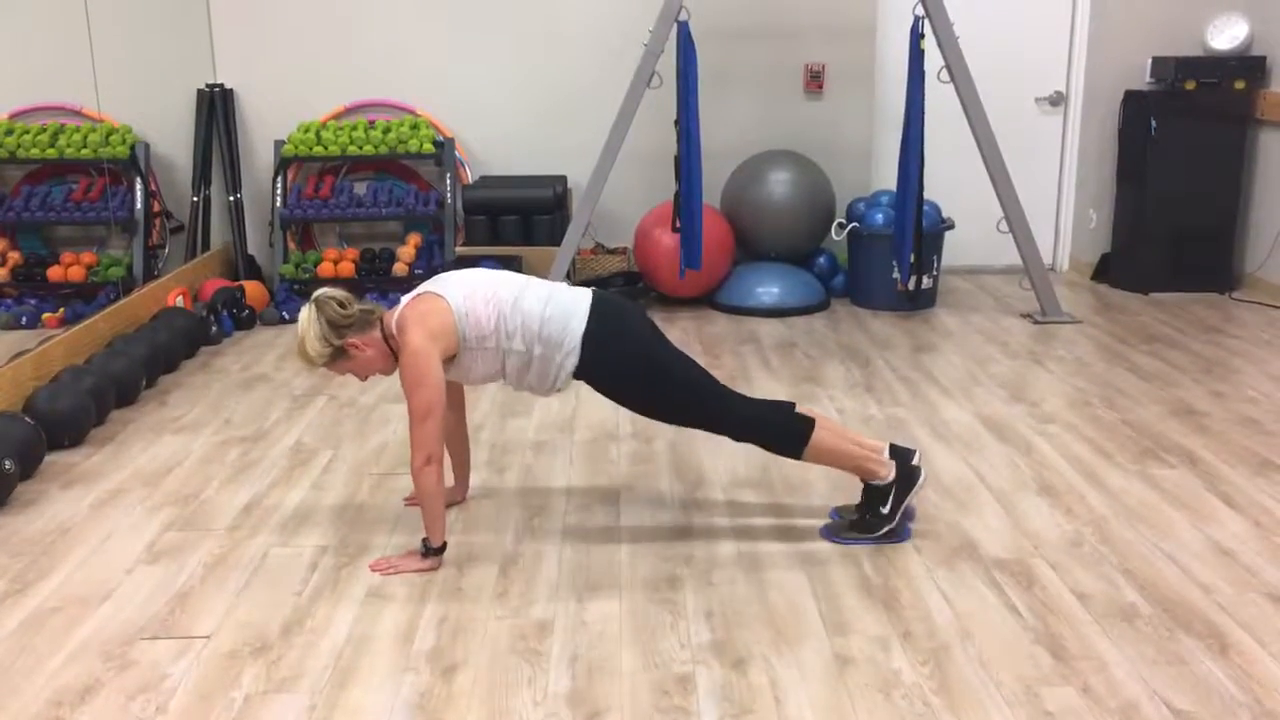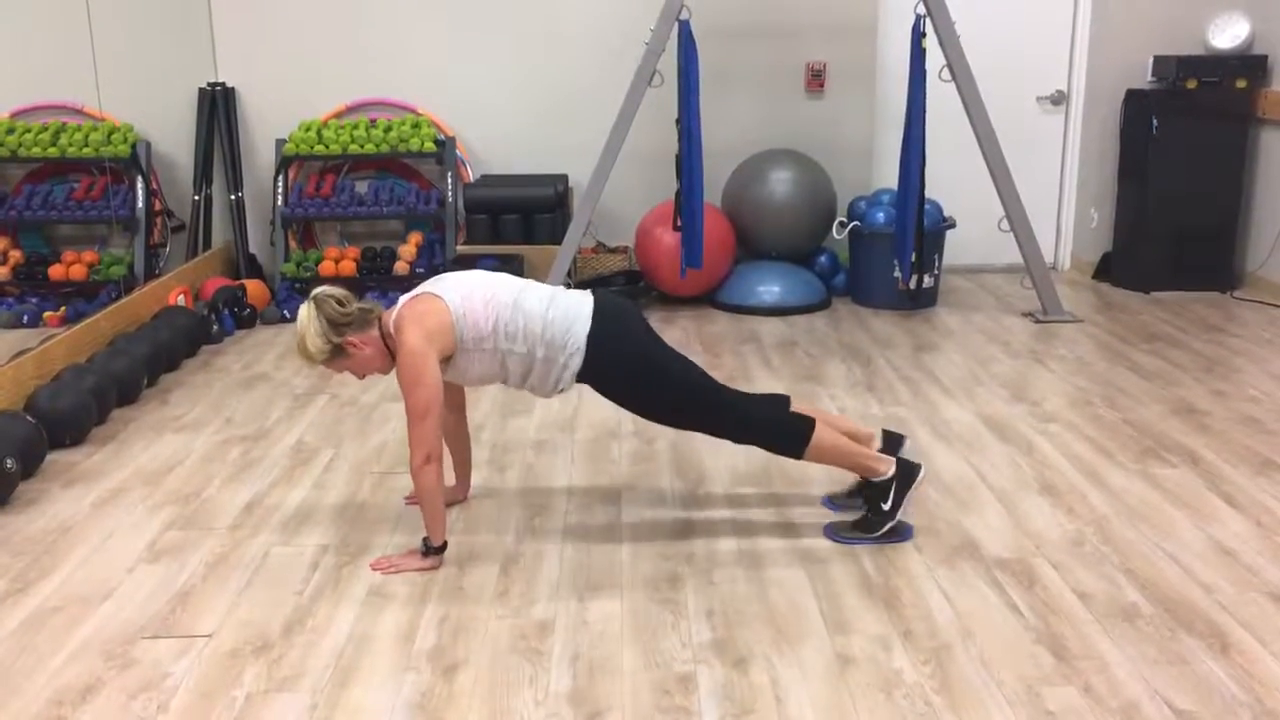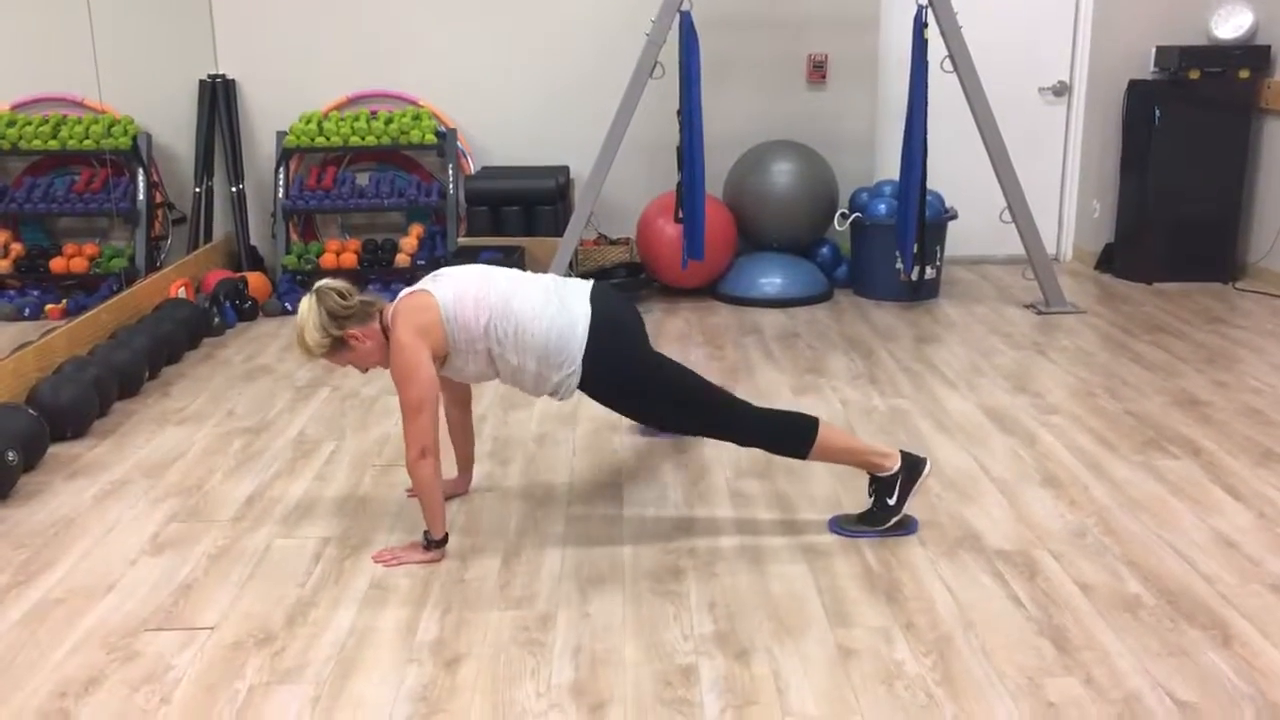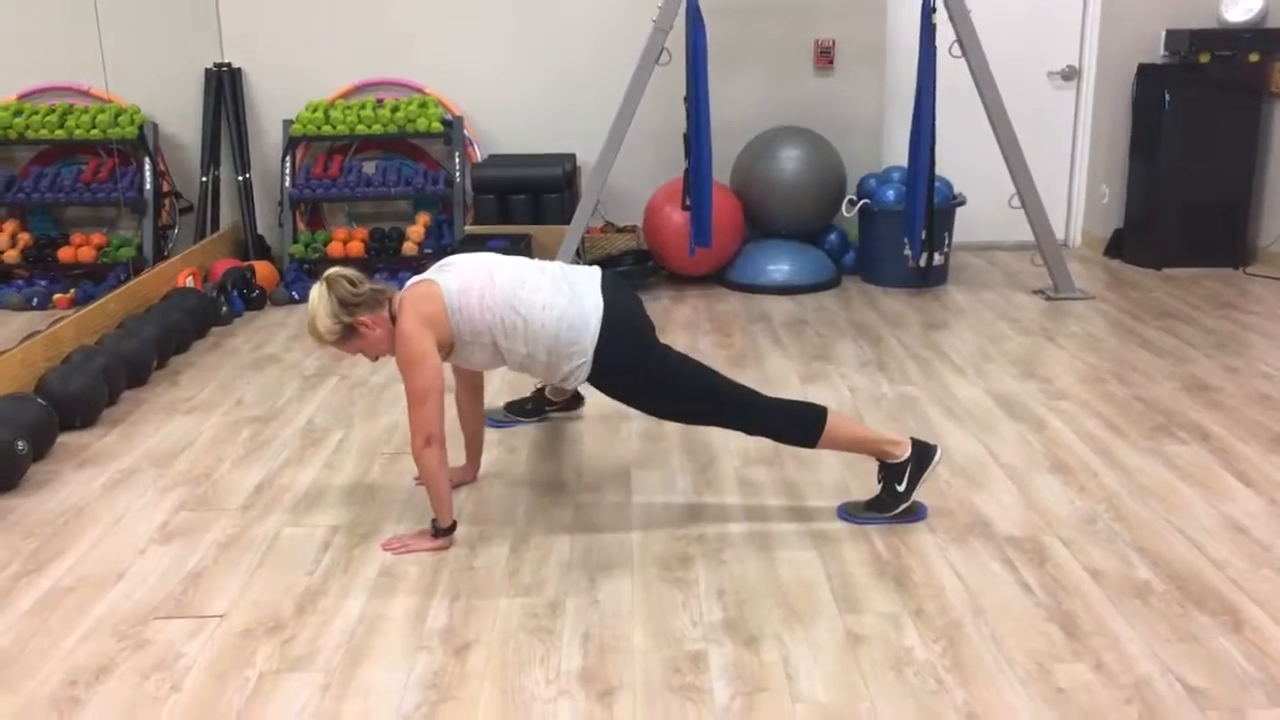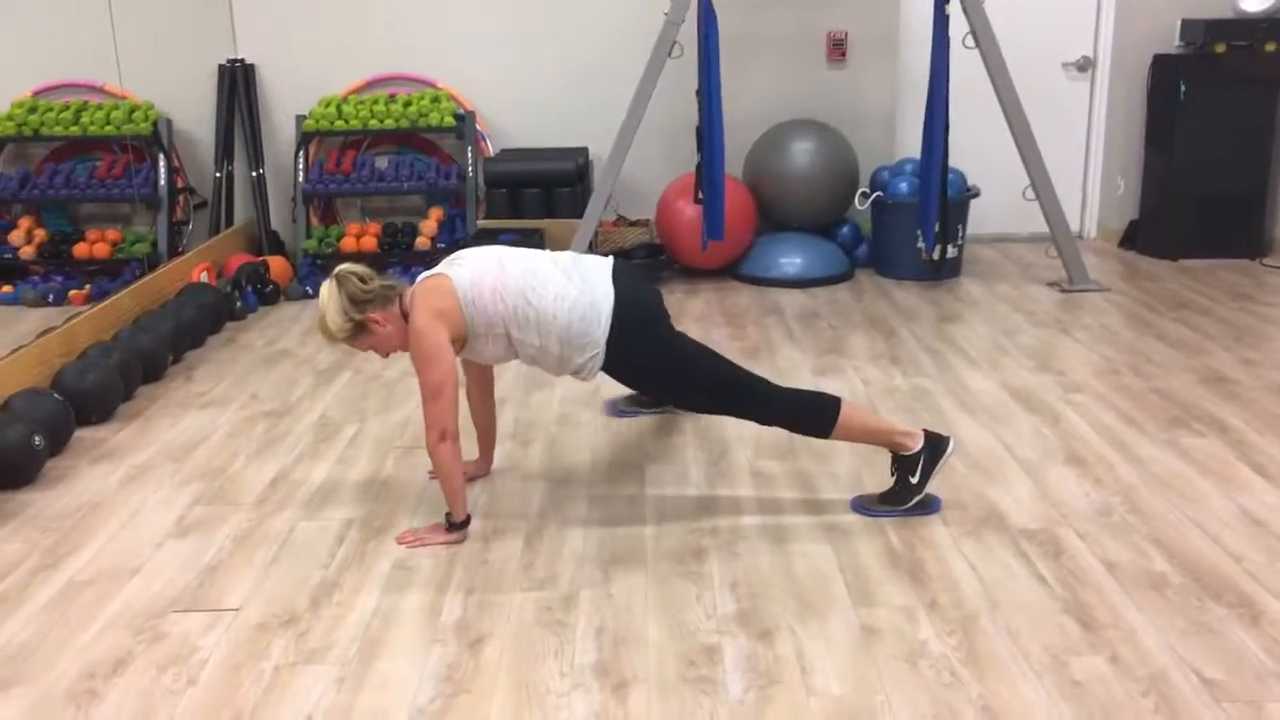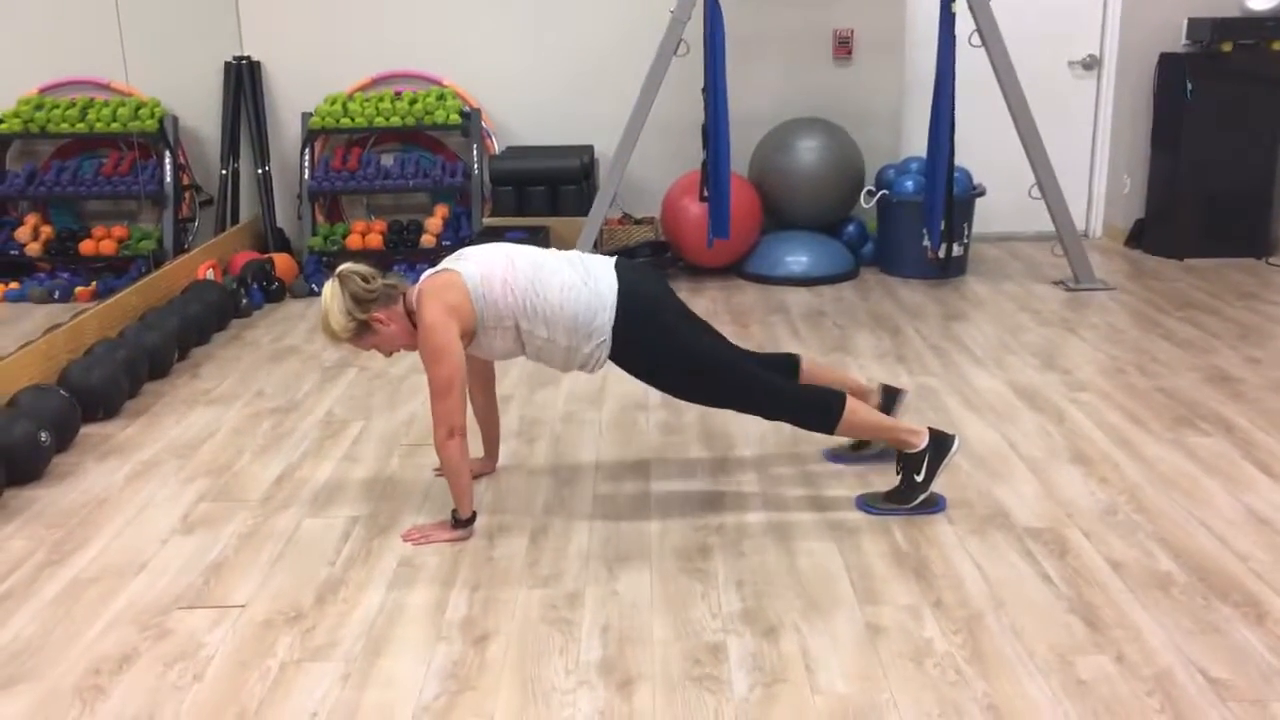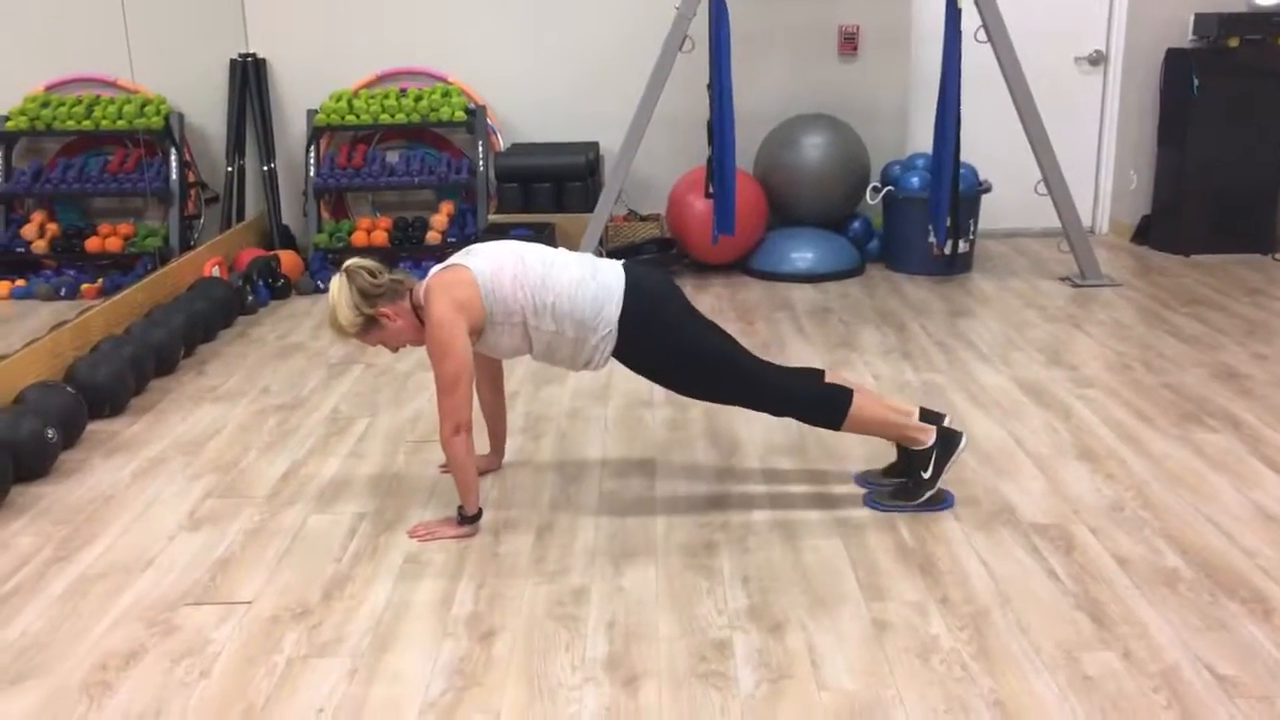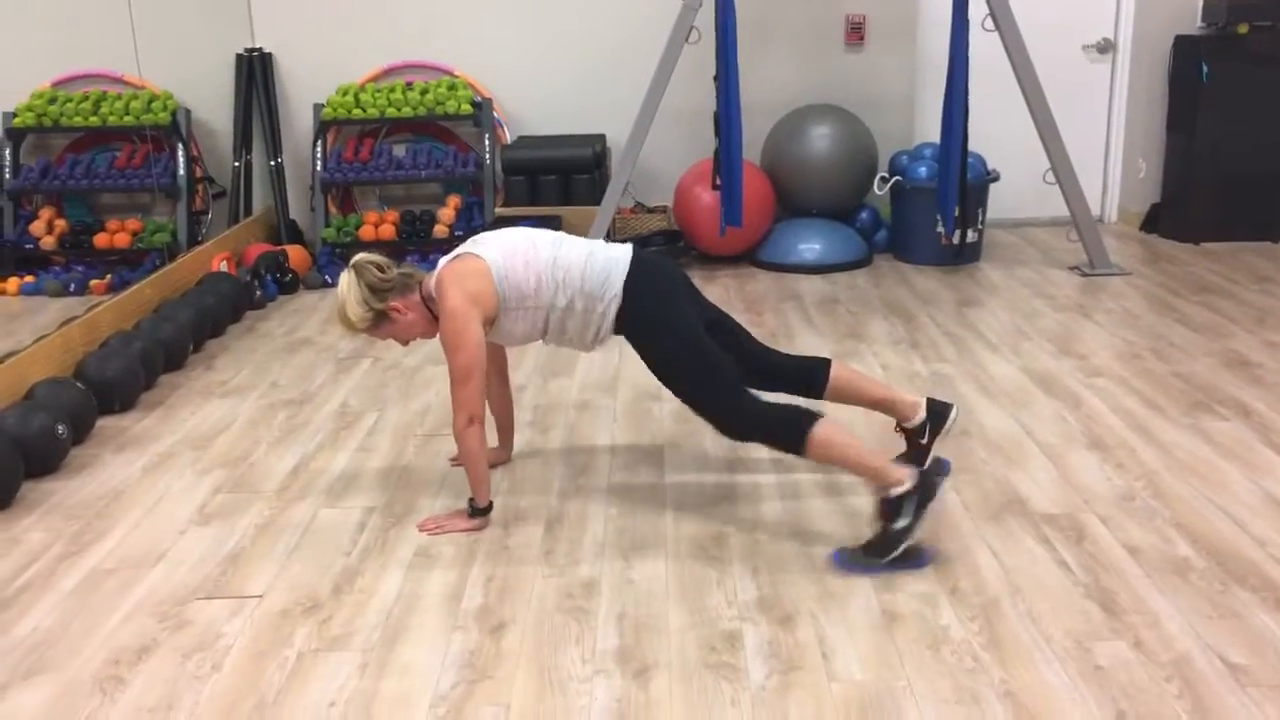
dt=0.3s
person 1, frame 1
left shoulder: (414, 337)
right shoulder: (419, 318)
left elbow: (424, 454)
right elbow: (453, 410)
left wrist: (431, 549)
right wrist: (460, 487)
left hip: (599, 341)
right hip: (601, 324)
left knee: (728, 416)
right knee: (728, 409)
left ankle: (885, 475)
right ankle: (883, 453)
person 1, frame 2
left shoulder: (412, 336)
right shoulder: (419, 316)
left elbow: (423, 453)
right elbow: (453, 409)
left wrist: (432, 548)
right wrist: (461, 485)
left hip: (598, 345)
right hip: (596, 323)
left knee: (728, 417)
right knee: (727, 406)
left ankle: (882, 470)
right ankle: (873, 439)
person 1, frame 3
left shoulder: (406, 333)
right shoulder: (423, 307)
left elbow: (420, 449)
right elbow: (457, 394)
left wrist: (433, 539)
right wrist: (464, 478)
left hip: (595, 347)
right hip: (594, 310)
left knee: (732, 421)
left ankle: (890, 466)
person 1, frame 4
left shoulder: (412, 323)
right shoulder: (431, 294)
left elbow: (426, 439)
right elbow: (469, 379)
left wrist: (441, 527)
right wrist: (470, 466)
left hip: (601, 343)
right hip: (599, 298)
left knee: (737, 409)
left ankle: (900, 453)
right ankle: (558, 390)
person 1, frame 5
left shoulder: (424, 319)
right shoulder: (442, 291)
left elbow: (440, 432)
right elbow: (479, 376)
left wrist: (455, 521)
right wrist: (484, 460)
left hip: (615, 326)
right hip: (612, 286)
left knee: (753, 399)
left ankle: (912, 442)
right ankle: (667, 393)
person 1, frame 6
left shoulder: (433, 313)
right shoulder: (447, 290)
left elbow: (448, 428)
right elbow: (480, 378)
left wrist: (461, 518)
right wrist: (489, 458)
left hip: (620, 319)
right hip: (622, 287)
left knee: (753, 391)
right knee: (736, 365)
left ankle: (916, 442)
right ankle: (874, 395)
person 1, frame 7
left shoulder: (441, 308)
right shoulder: (455, 287)
left elbow: (454, 425)
right elbow: (488, 372)
left wrist: (467, 515)
right wrist: (496, 454)
left hip: (630, 318)
right hip: (631, 293)
left knee: (764, 391)
right knee: (762, 377)
left ankle: (925, 439)
right ankle: (913, 415)
person 1, frame 8
left shoulder: (455, 298)
right shoulder: (459, 280)
left elbow: (467, 416)
right elbow: (494, 366)
left wrist: (478, 506)
right wrist: (503, 447)
left hip: (634, 293)
right hip: (635, 278)
left knee: (735, 409)
right knee: (764, 368)
left ankle: (901, 483)
right ankle: (917, 411)
